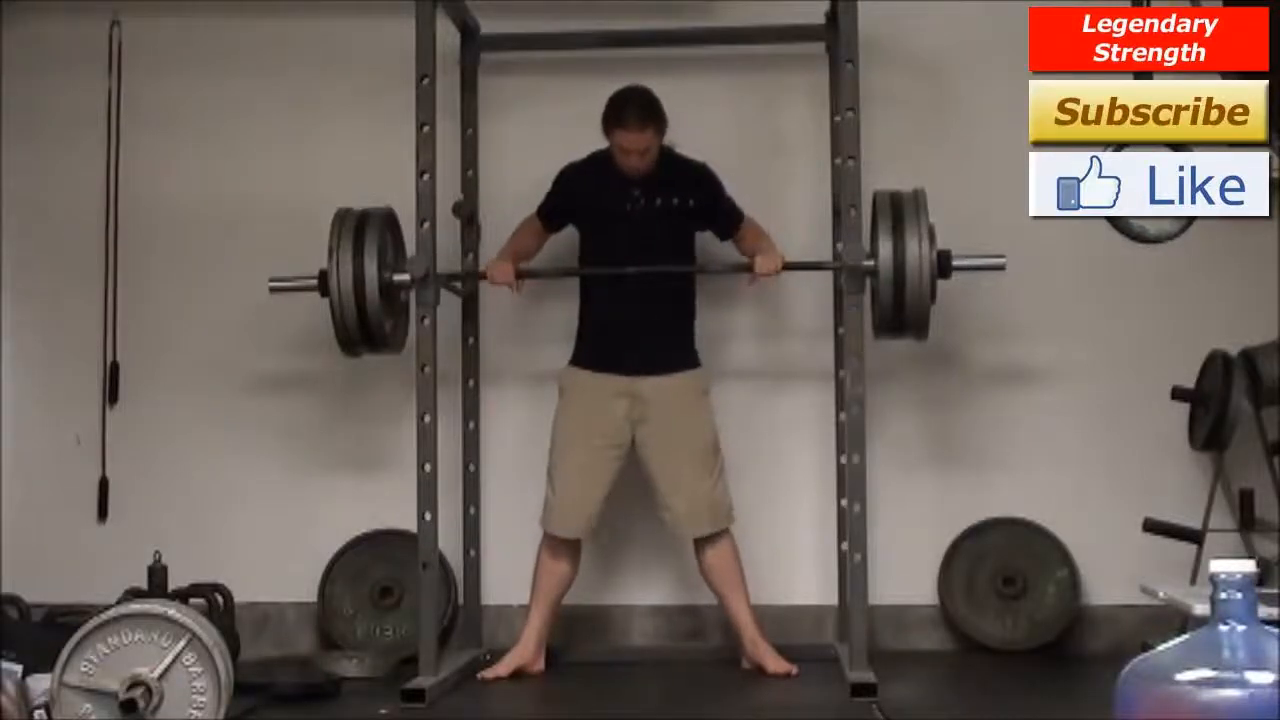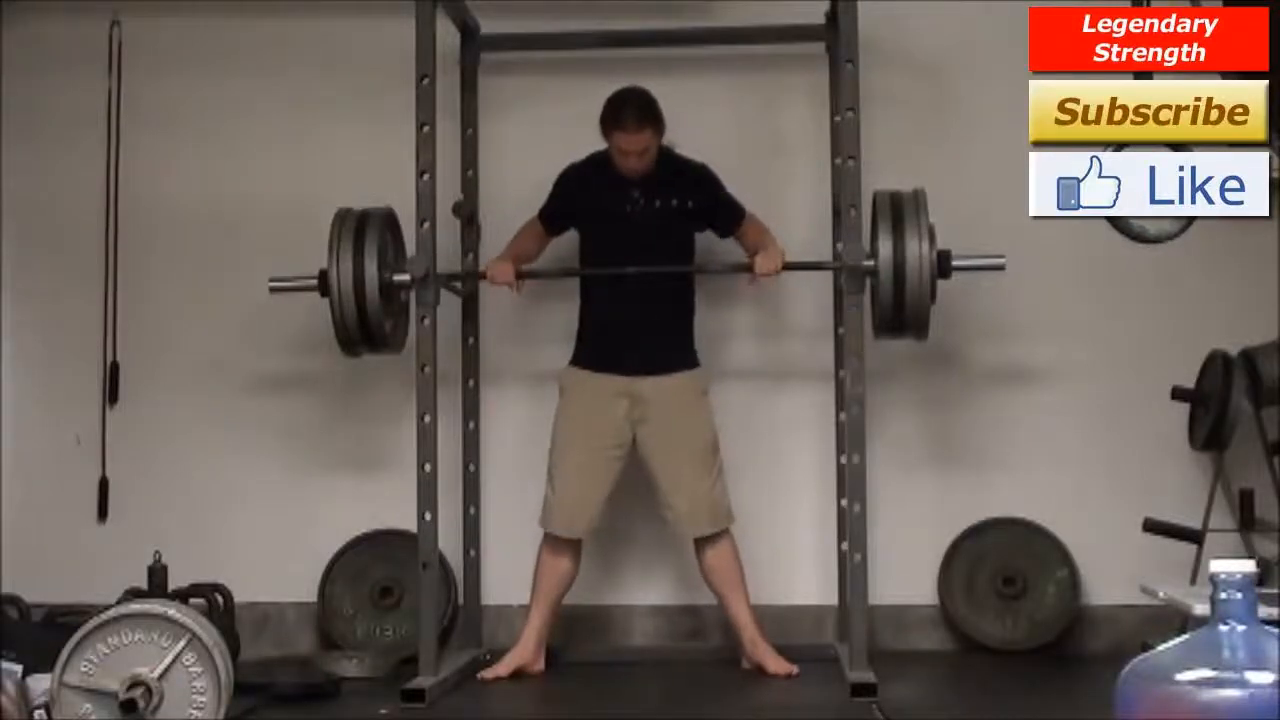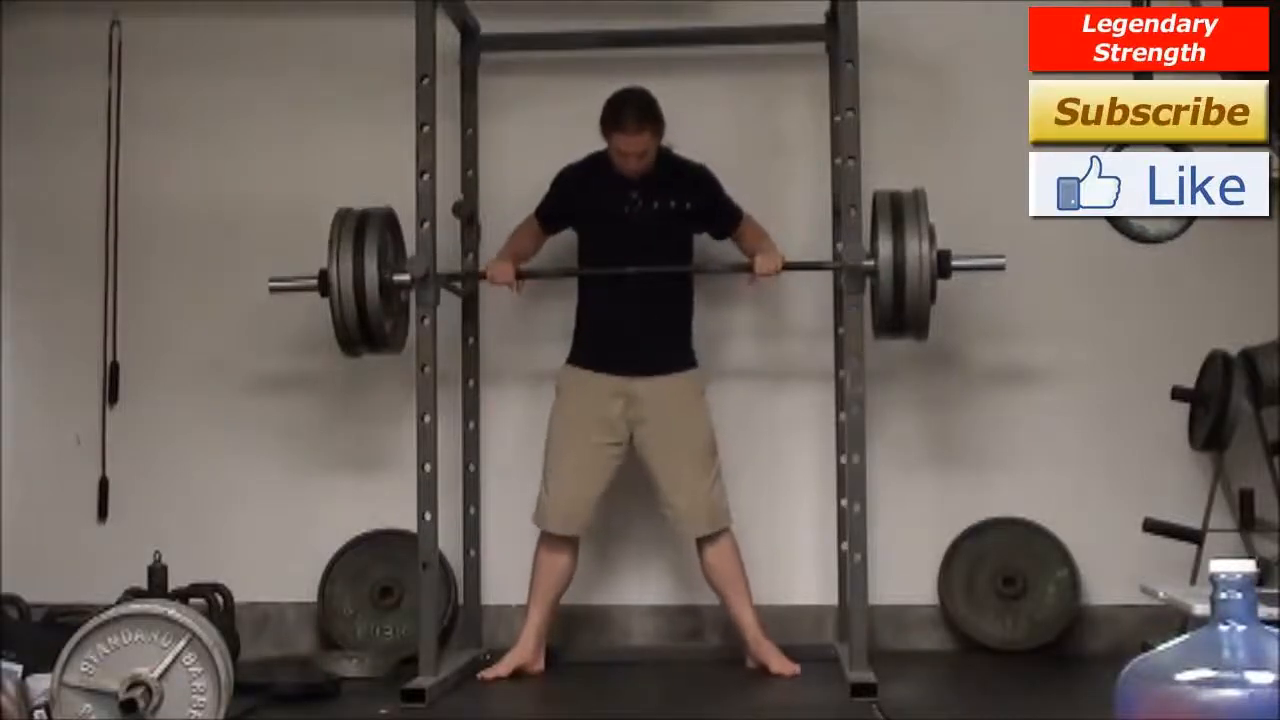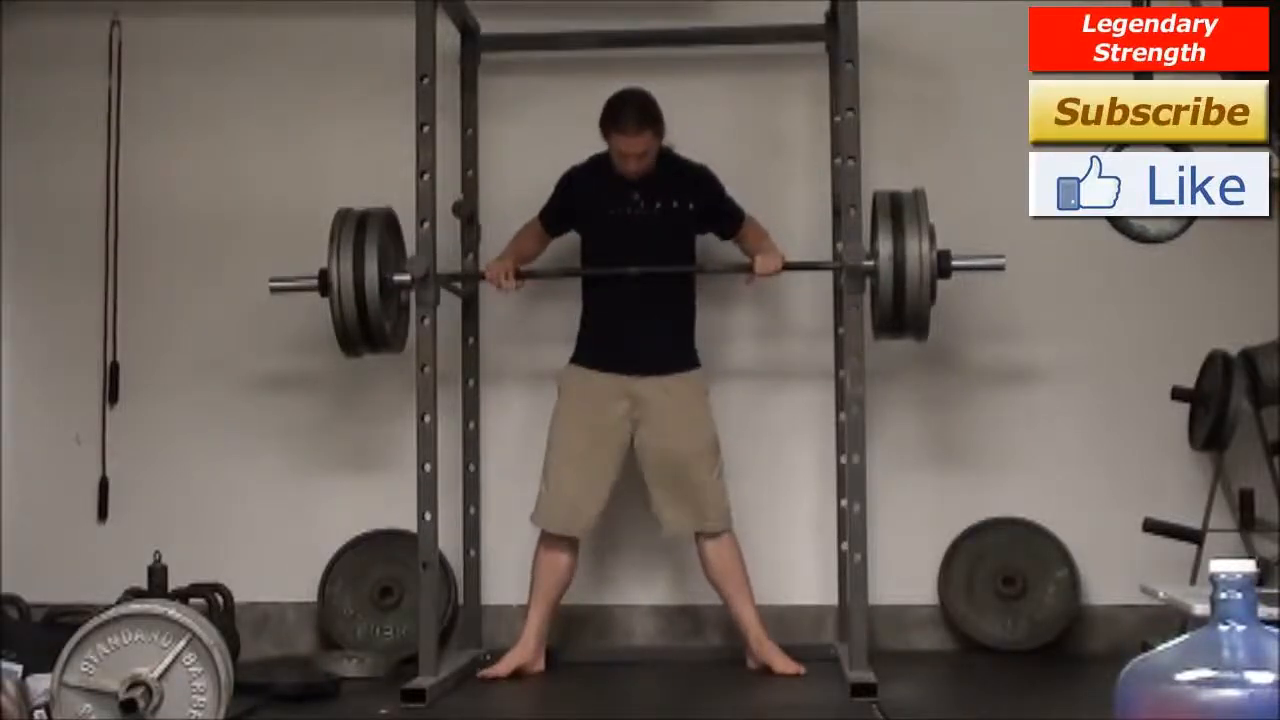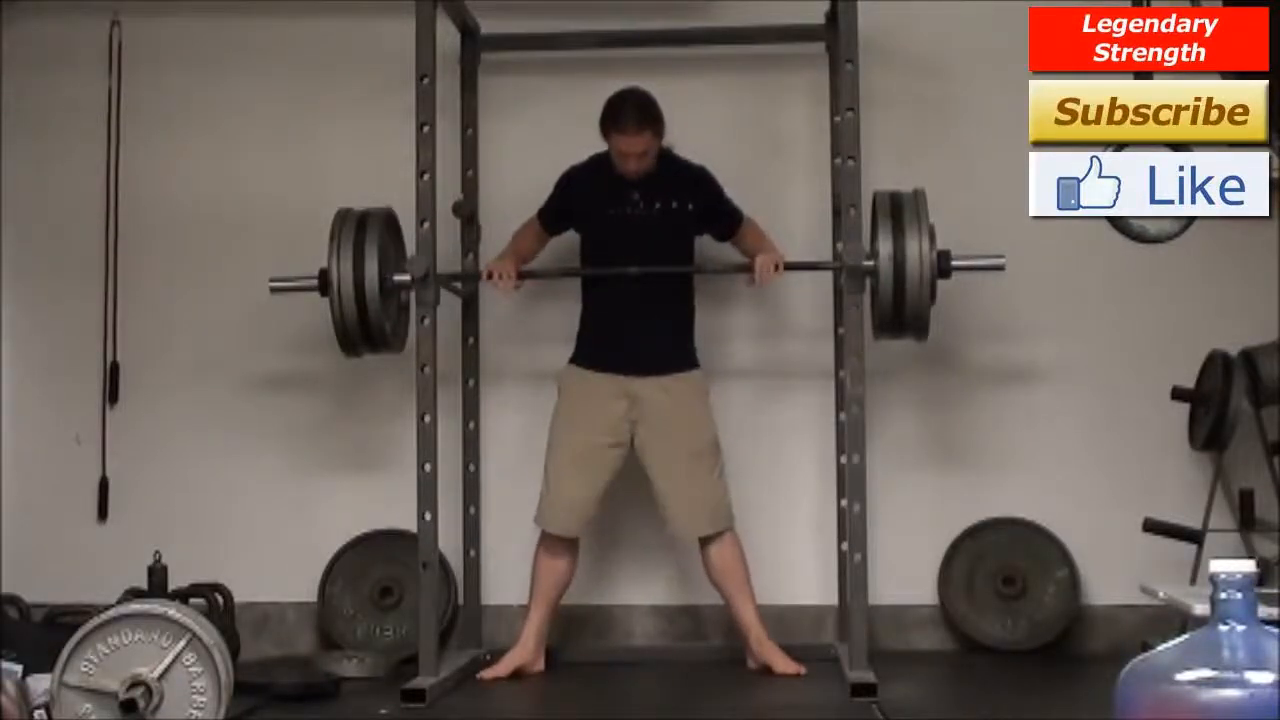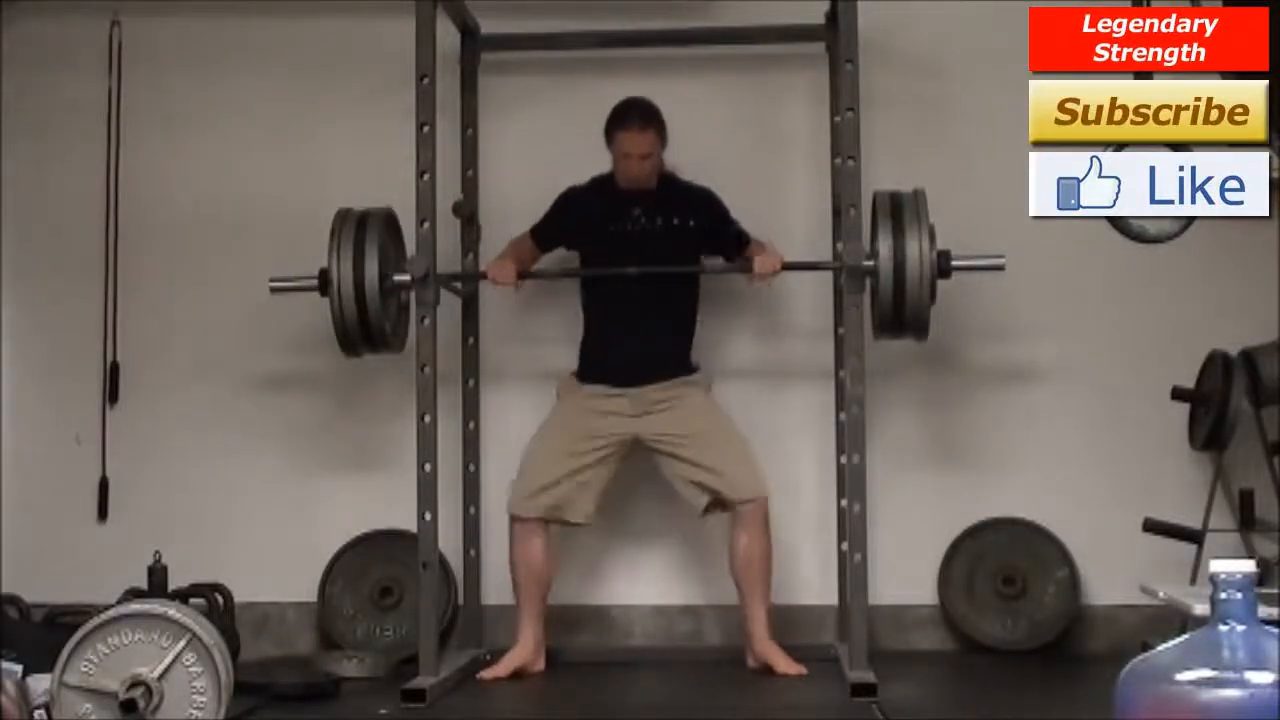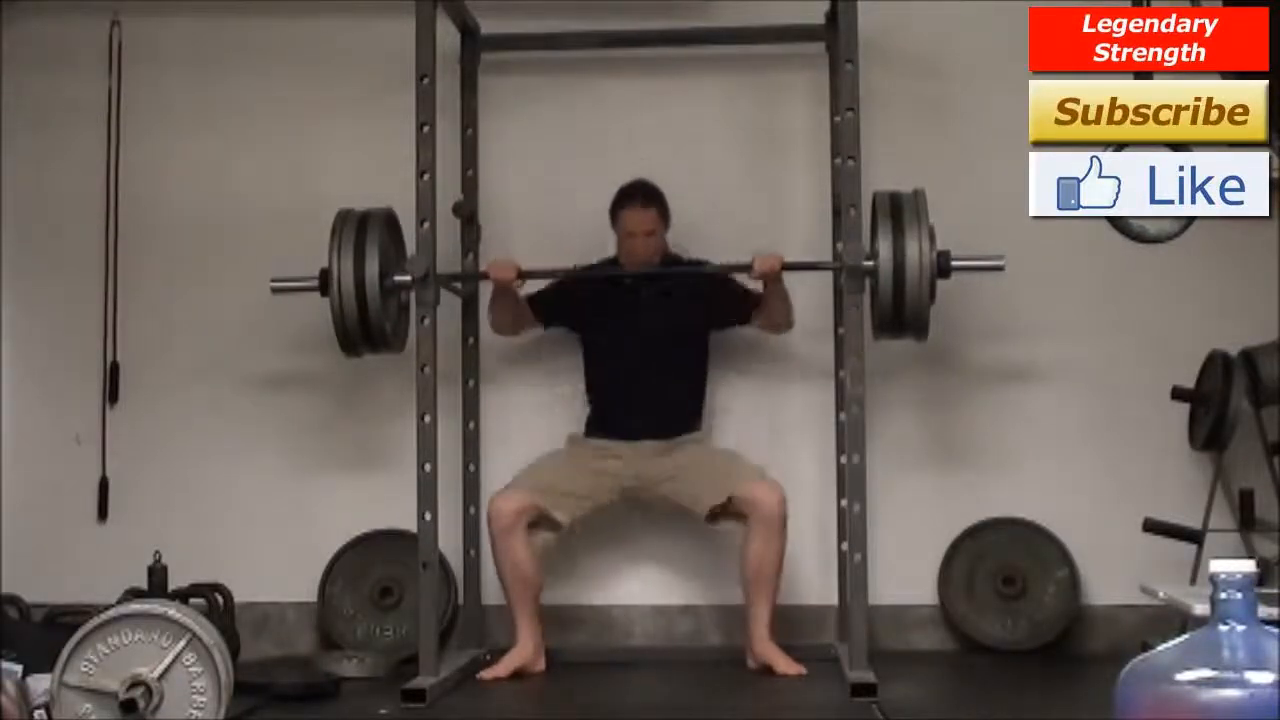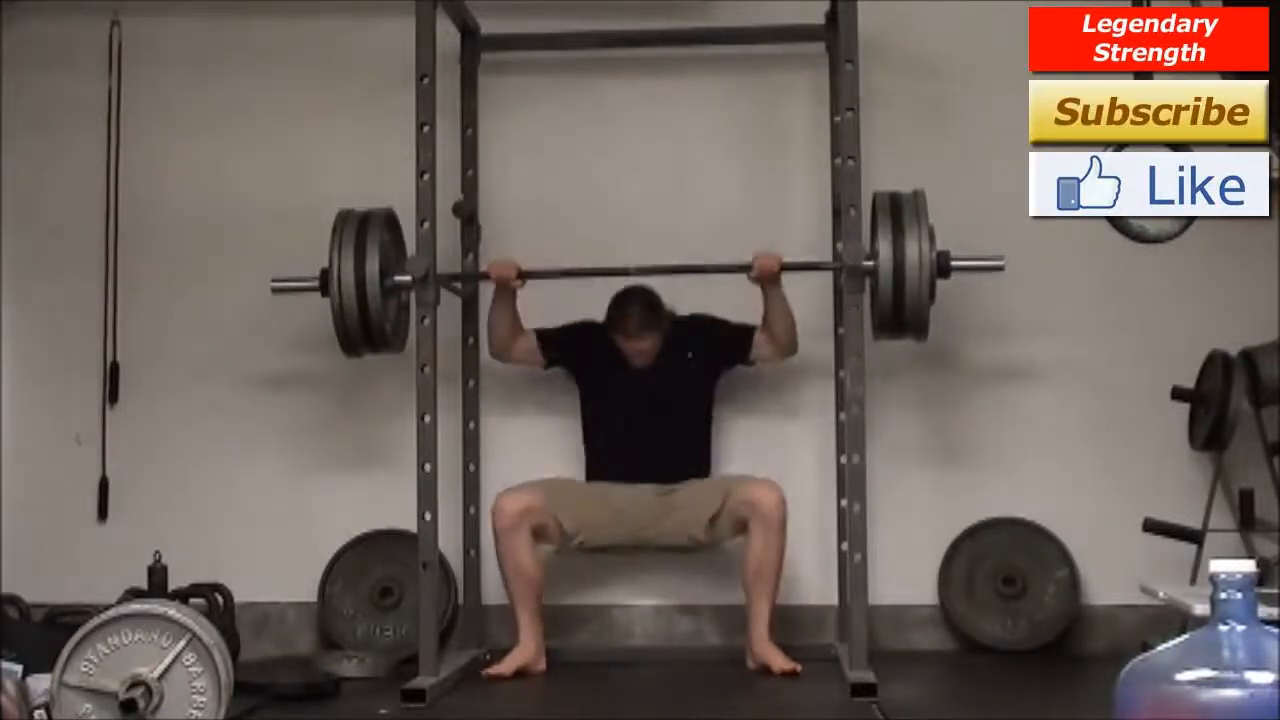
dt=0.3s
person 1, frame 1
left shoulder: (692, 180)
right shoulder: (580, 179)
left elbow: (738, 226)
right elbow: (541, 224)
left wrist: (765, 252)
right wrist: (506, 258)
left hip: (674, 375)
right hip: (593, 374)
left knee: (705, 516)
right knee: (565, 517)
left ankle: (752, 641)
right ankle: (530, 647)
person 1, frame 2
left shoulder: (692, 180)
right shoulder: (579, 181)
left elbow: (741, 223)
right elbow: (542, 227)
left wrist: (766, 249)
right wrist: (508, 259)
left hip: (674, 375)
right hip: (593, 374)
left knee: (706, 516)
right knee: (565, 518)
left ankle: (752, 642)
right ankle: (530, 646)
person 1, frame 3
left shoulder: (691, 180)
right shoulder: (578, 181)
left elbow: (737, 224)
right elbow: (539, 225)
left wrist: (765, 251)
right wrist: (507, 258)
left hip: (671, 375)
right hip: (590, 374)
left knee: (705, 515)
right knee: (561, 516)
left ankle: (756, 641)
right ankle: (530, 645)
person 1, frame 4
left shoulder: (693, 182)
right shoulder: (581, 183)
left elbow: (740, 225)
right elbow: (542, 228)
left wrist: (766, 251)
right wrist: (507, 259)
left hip: (674, 374)
right hip: (593, 373)
left knee: (706, 515)
right knee: (562, 516)
left ankle: (758, 642)
right ankle: (530, 645)
person 1, frame 5
left shoulder: (691, 182)
right shoulder: (580, 183)
left elbow: (738, 227)
right elbow: (541, 227)
left wrist: (765, 253)
right wrist: (508, 259)
left hip: (674, 375)
right hip: (593, 374)
left knee: (708, 516)
right knee: (562, 516)
left ankle: (759, 643)
right ankle: (529, 646)
person 1, frame 6
left shoulder: (695, 203)
right shoulder: (581, 203)
left elbow: (745, 250)
right elbow: (532, 244)
left wrist: (764, 259)
right wrist: (507, 262)
left hip: (676, 389)
right hip: (593, 391)
left knee: (749, 497)
right knee: (529, 506)
left ankle: (759, 640)
right ankle: (529, 644)
person 1, frame 7
left shoulder: (700, 282)
right shoulder: (586, 286)
left elbow: (777, 322)
right elbow: (510, 323)
left wrist: (771, 283)
right wrist: (504, 290)
left hip: (681, 446)
right hip: (601, 447)
left knee: (768, 503)
right knee: (505, 511)
left ankle: (759, 641)
right ankle: (528, 644)
person 1, frame 8
left shoulder: (700, 337)
right shoulder: (585, 342)
left elbow: (782, 345)
right elbow: (505, 347)
left wrist: (771, 287)
right wrist: (504, 294)
left hip: (686, 498)
right hip: (608, 500)
left knee: (767, 500)
right knee: (511, 509)
left ankle: (760, 642)
right ankle: (530, 645)
